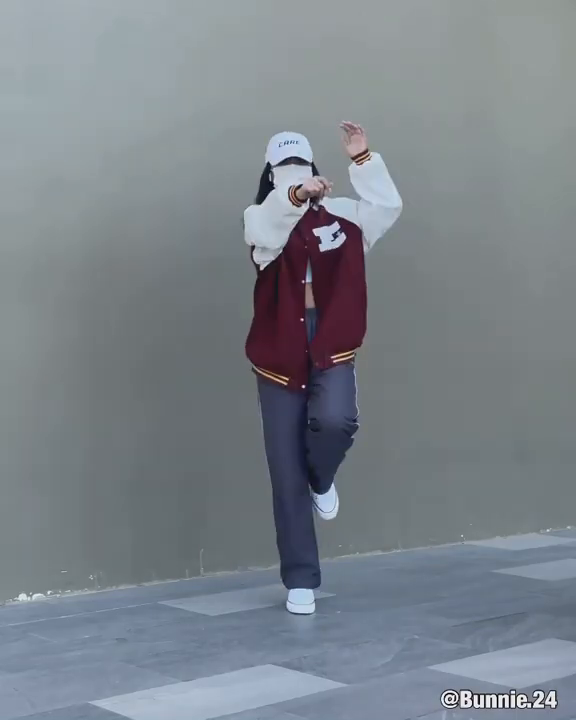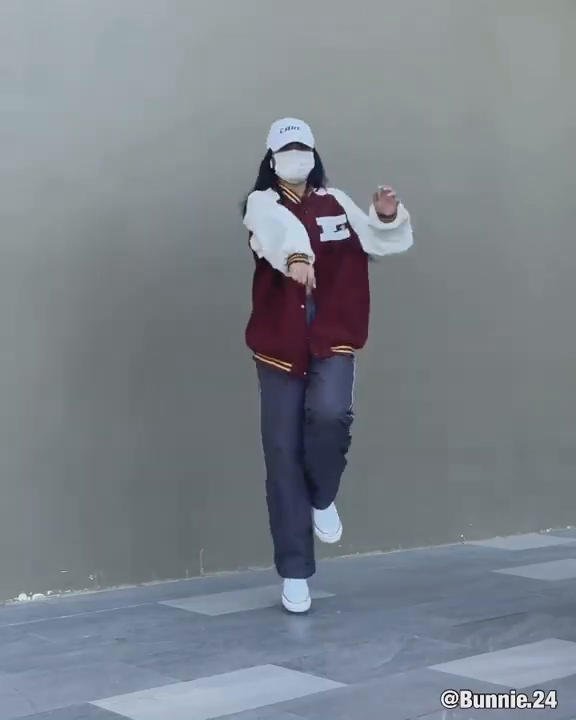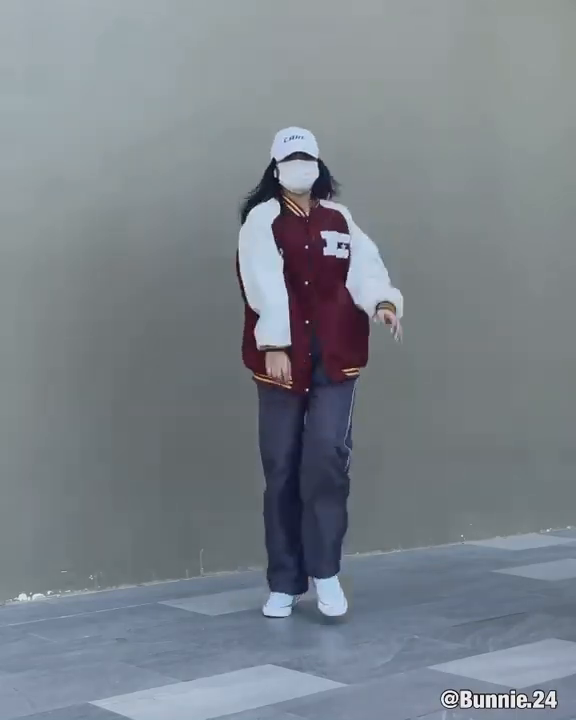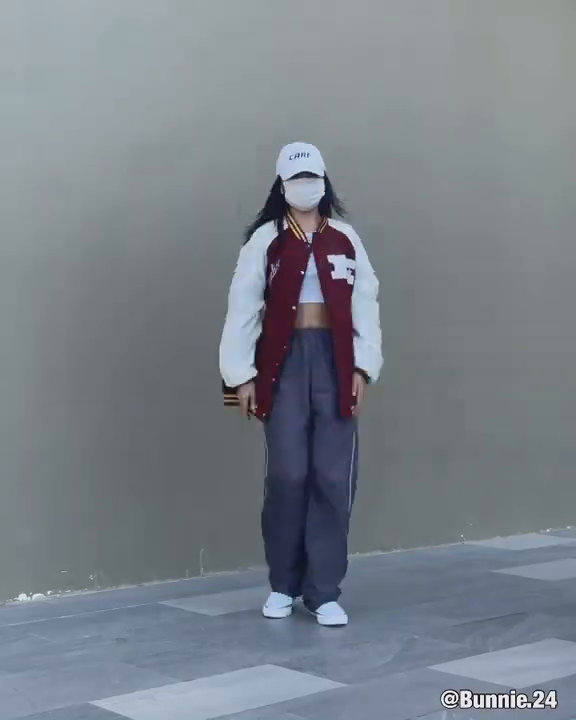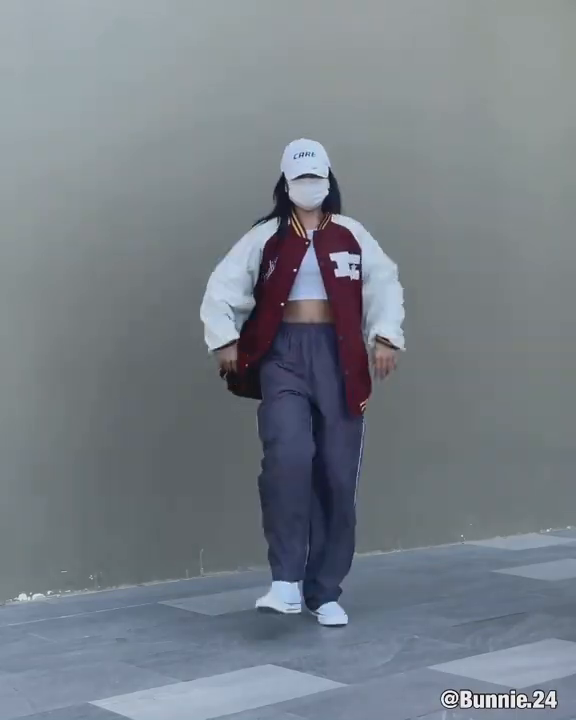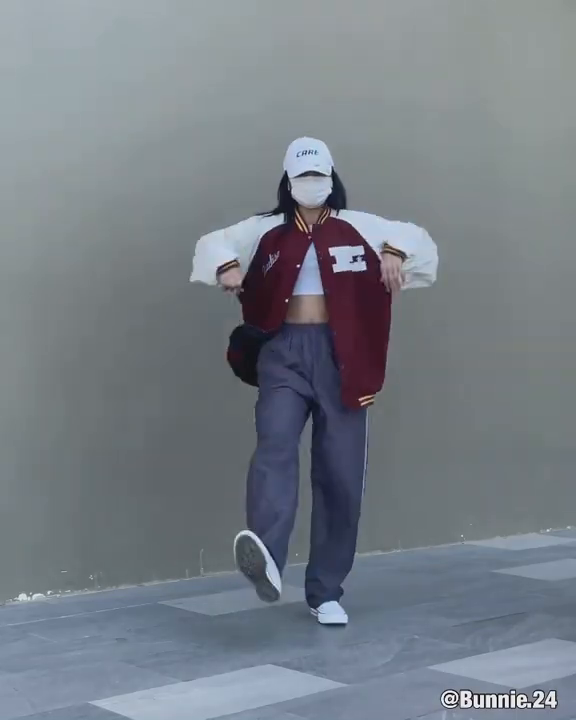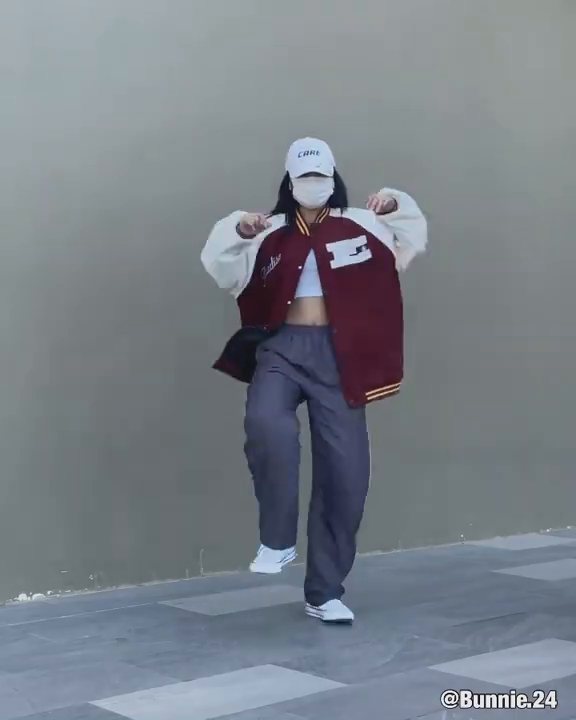
dt=0.1s
person 1, frame 1
left shoulder: (336, 212)
right shoulder: (264, 214)
left elbow: (384, 210)
right elbow: (270, 227)
left wrist: (362, 157)
right wrist: (293, 199)
left hip: (331, 338)
right hip: (280, 342)
left knee: (336, 420)
right knee: (285, 461)
left ankle: (321, 480)
right ankle: (300, 579)
person 1, frame 2
left shoulder: (337, 204)
right shoulder: (262, 204)
left elbow: (385, 239)
right elbow: (276, 229)
left wrist: (388, 215)
right wrist: (295, 256)
left hip: (331, 328)
right hip: (282, 333)
left knee: (331, 413)
right knee: (283, 449)
left ankle: (322, 498)
right ankle: (294, 567)
person 1, frame 3
left shoulder: (338, 218)
right shoulder: (262, 218)
left elbow: (365, 271)
right elbow: (262, 280)
left wrist: (386, 304)
right wrist: (274, 343)
left hip: (332, 345)
right hip: (282, 346)
left knee: (328, 448)
right knee: (281, 463)
left ankle: (324, 572)
right ankle: (284, 583)
person 1, frame 4
left shoulder: (344, 238)
right shoulder: (263, 240)
left elbow: (362, 305)
right elbow: (244, 310)
left wrist: (363, 367)
right wrist: (241, 373)
left hip: (332, 360)
right hip: (282, 362)
left knee: (332, 480)
right knee: (287, 474)
left ankle: (322, 593)
right ankle: (283, 584)
person 1, frame 5
left shoulder: (353, 234)
right shoulder: (266, 236)
left elbow: (381, 289)
right elbow: (229, 288)
left wrist: (385, 337)
right wrist: (225, 338)
left hip: (337, 358)
right hip: (284, 355)
left knee: (338, 476)
right knee: (288, 458)
left ankle: (323, 592)
right ankle: (285, 577)
person 1, frame 6
left shoulder: (358, 227)
right shoulder: (267, 230)
left elbow: (420, 245)
right elbow: (213, 245)
left wrist: (397, 253)
right wrist: (223, 267)
left hip: (341, 356)
right hip: (284, 353)
left knee: (342, 474)
right knee: (275, 444)
left ankle: (325, 591)
right ankle: (266, 554)
person 1, frame 7
left shoulder: (357, 224)
right shoulder: (272, 229)
left elbow: (412, 236)
right elbow: (218, 261)
left wrist: (396, 205)
right wrist: (236, 229)
left hip: (339, 356)
right hip: (282, 349)
left knee: (346, 470)
right knee: (266, 427)
left ankle: (324, 589)
right ankle: (277, 541)
